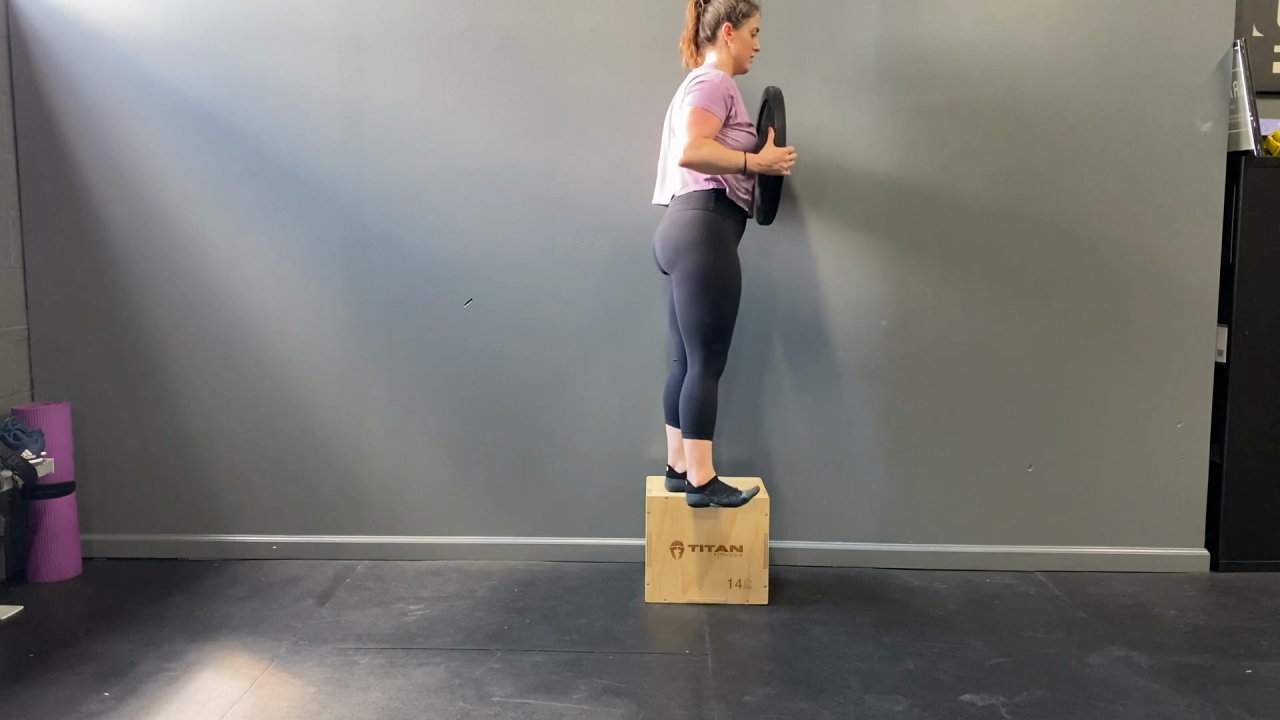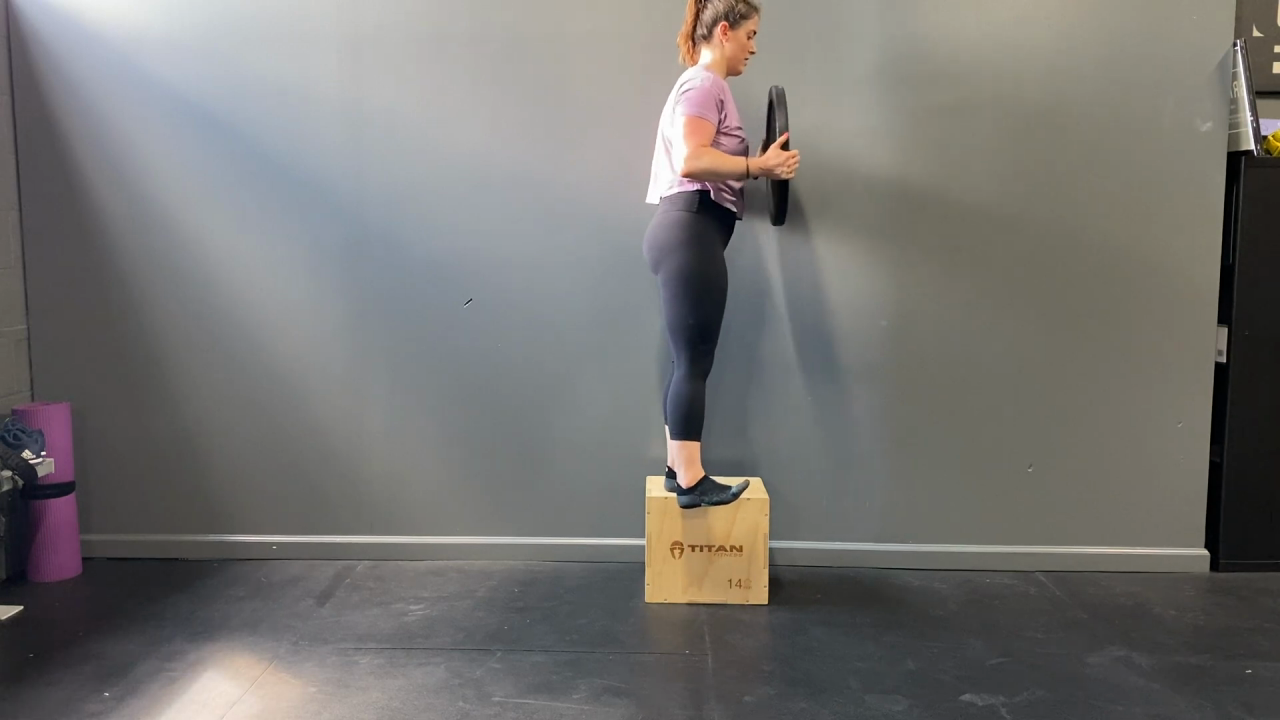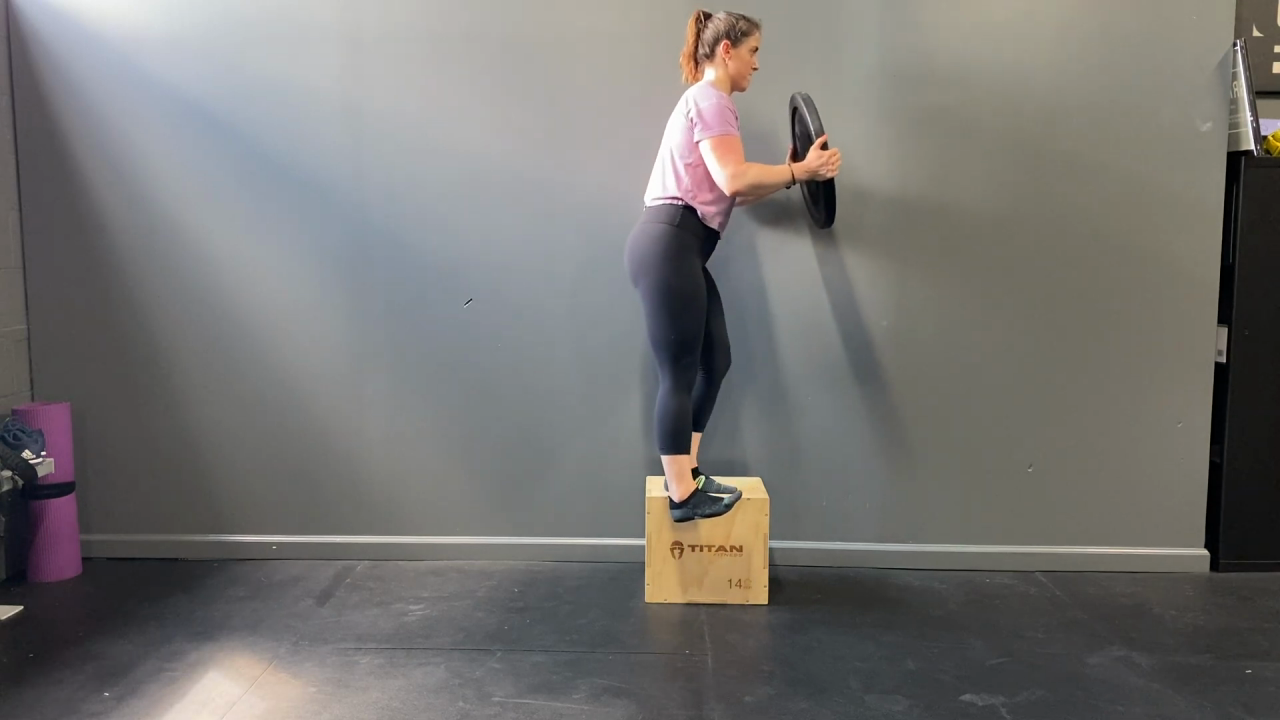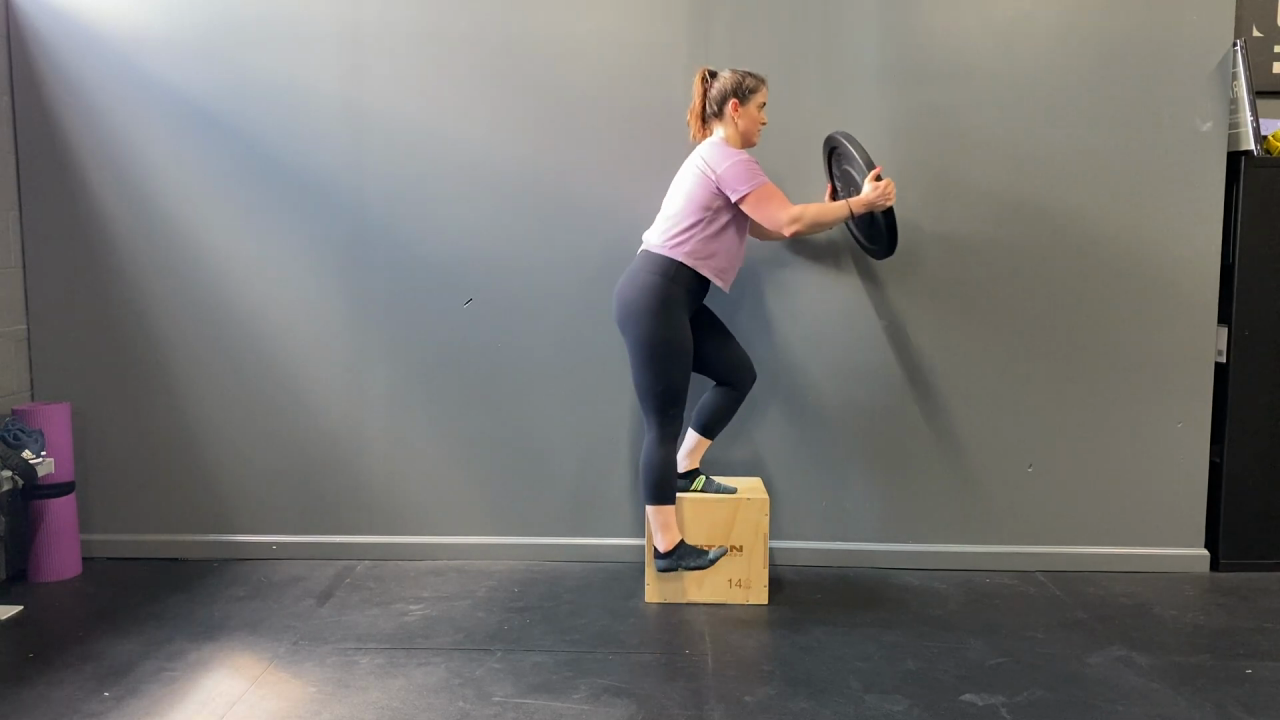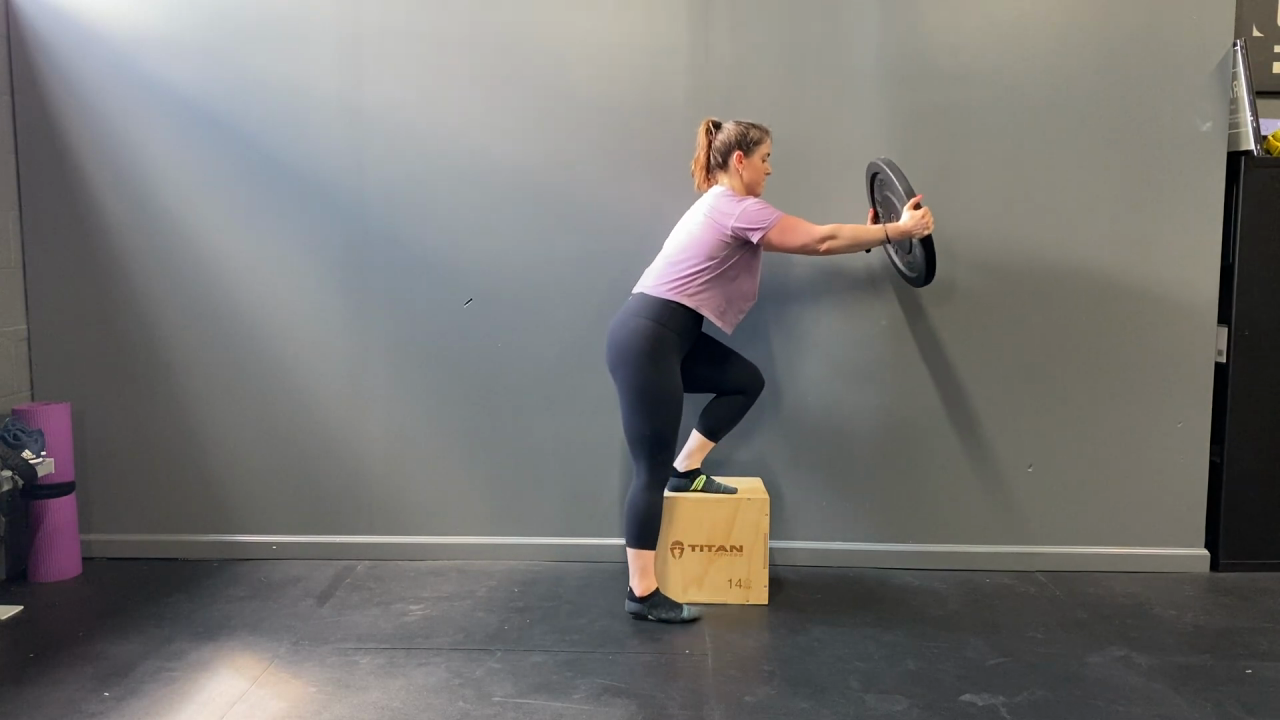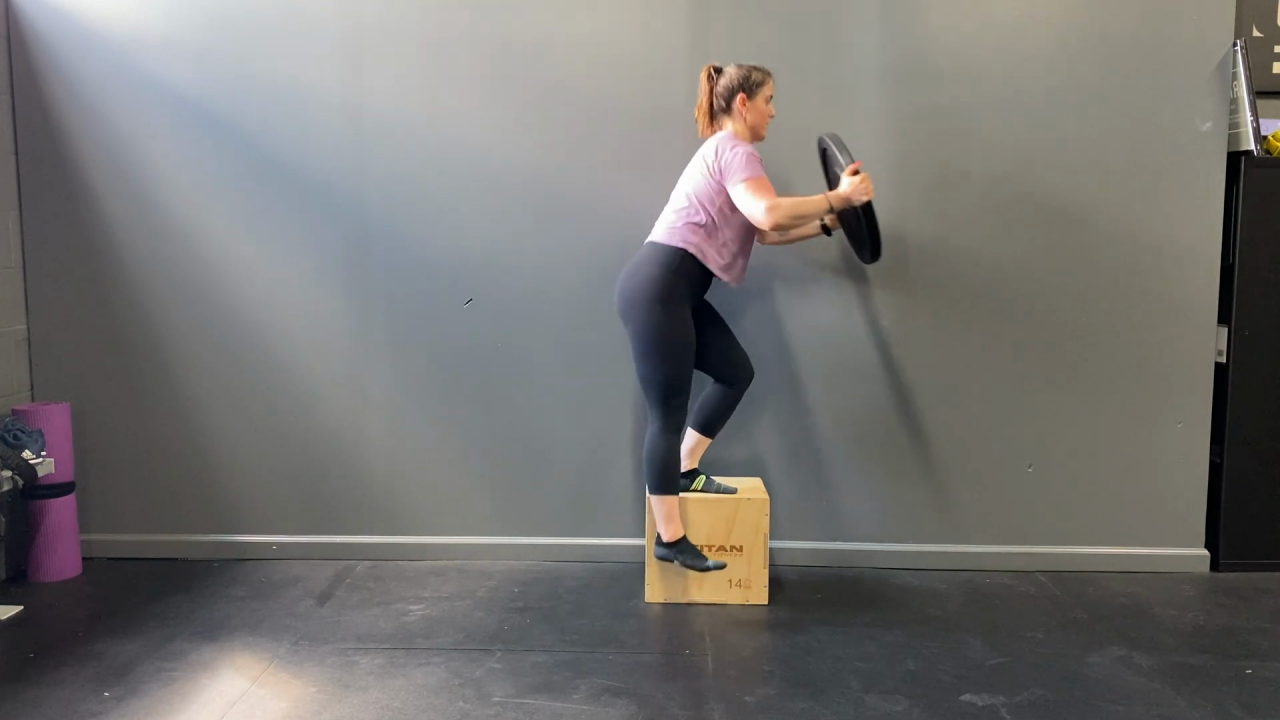
dt=0.7s
person 1, frame 1
left shoulder: (702, 84)
right shoulder: (713, 83)
right elbow: (689, 151)
left wrist: (759, 160)
right wrist: (757, 162)
left hip: (687, 229)
right hip: (703, 231)
left knee: (688, 360)
right knee: (707, 362)
left ankle: (679, 467)
right ankle: (702, 480)
person 1, frame 2
left shoulder: (704, 85)
right shoulder: (704, 84)
right elbow: (690, 160)
left wrist: (759, 165)
right wrist: (758, 166)
left hip: (685, 232)
right hip: (690, 232)
left knee: (689, 361)
right knee: (694, 363)
left ankle: (679, 468)
right ankle: (691, 481)
person 1, frame 3
left shoulder: (706, 101)
right shoulder: (711, 101)
left elbow: (730, 192)
right elbow: (734, 179)
left wrist: (788, 174)
right wrist: (802, 171)
left hip: (678, 250)
right hip: (668, 247)
left knee: (713, 363)
right knee: (680, 375)
left ankle: (687, 473)
right ankle: (682, 495)
person 1, frame 4
left shoulder: (716, 157)
right shoulder: (728, 161)
left elbow: (767, 226)
right elbow: (788, 222)
left wrist: (830, 209)
right wrist: (860, 204)
left hip: (668, 296)
right hip: (653, 297)
left knee: (738, 374)
right knee: (664, 426)
left ankle: (684, 471)
right ankle: (667, 547)
person 1, frame 5
left shoulder: (723, 207)
right shoulder: (739, 209)
left elbow: (803, 244)
right elbow: (819, 239)
left wrist: (868, 236)
right wrist: (897, 230)
left hip: (662, 334)
right hip: (645, 340)
left knee: (745, 381)
right knee: (651, 470)
left ankle: (685, 469)
right ankle: (642, 593)
person 1, frame 6
left shoulder: (724, 151)
right shoulder: (735, 152)
left elbow: (766, 230)
right elbow: (769, 218)
left wrist: (827, 223)
right wrist: (835, 200)
left hip: (673, 288)
right hip: (658, 289)
left knee: (736, 373)
right knee: (669, 414)
left ankle: (684, 471)
right ankle: (670, 537)
